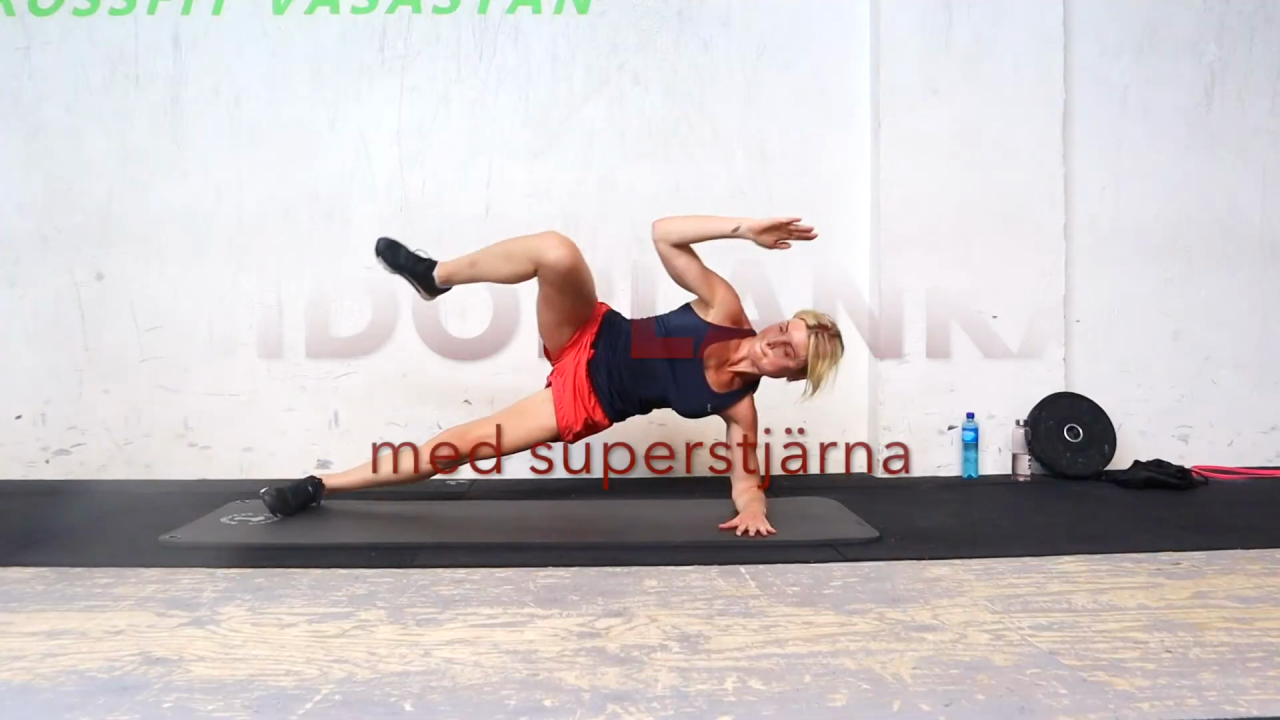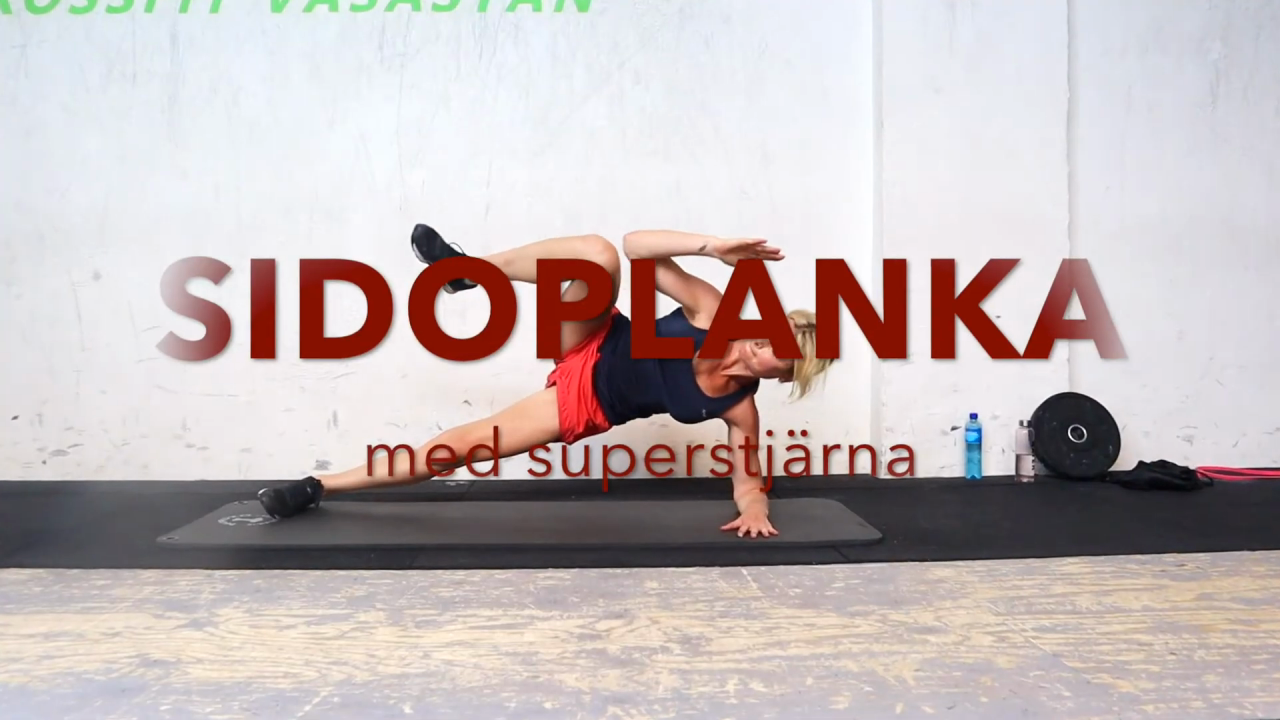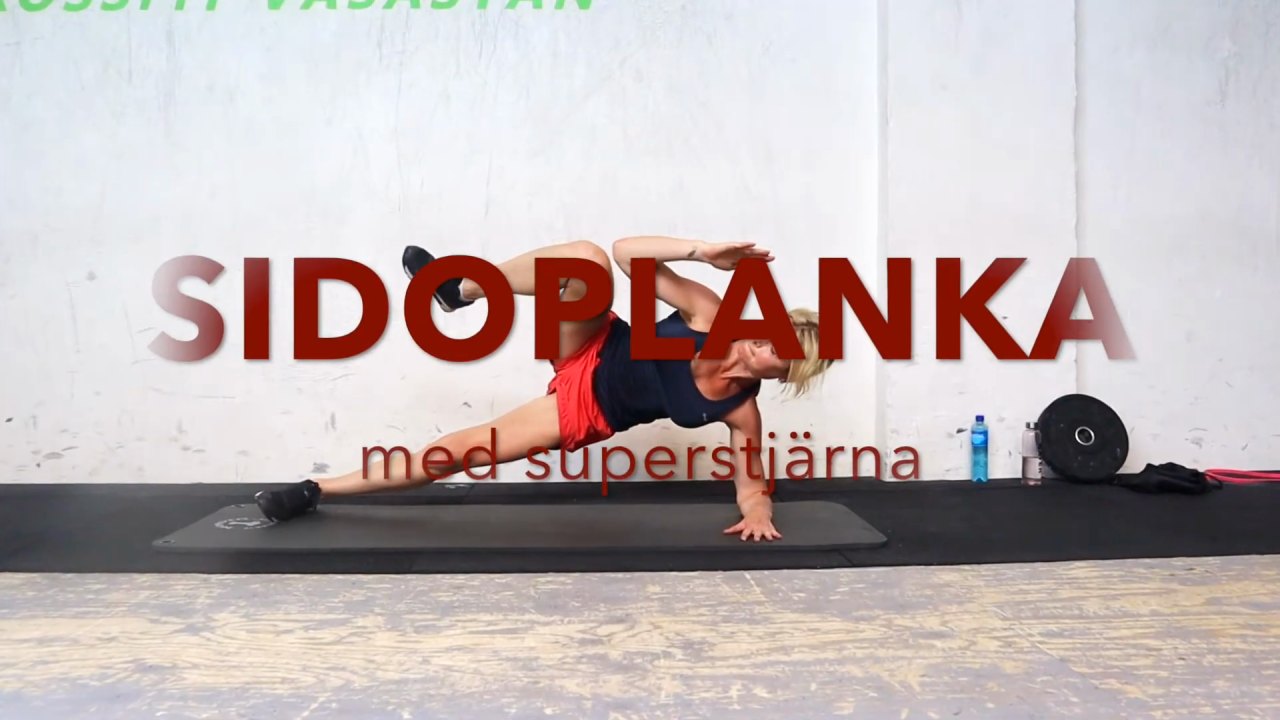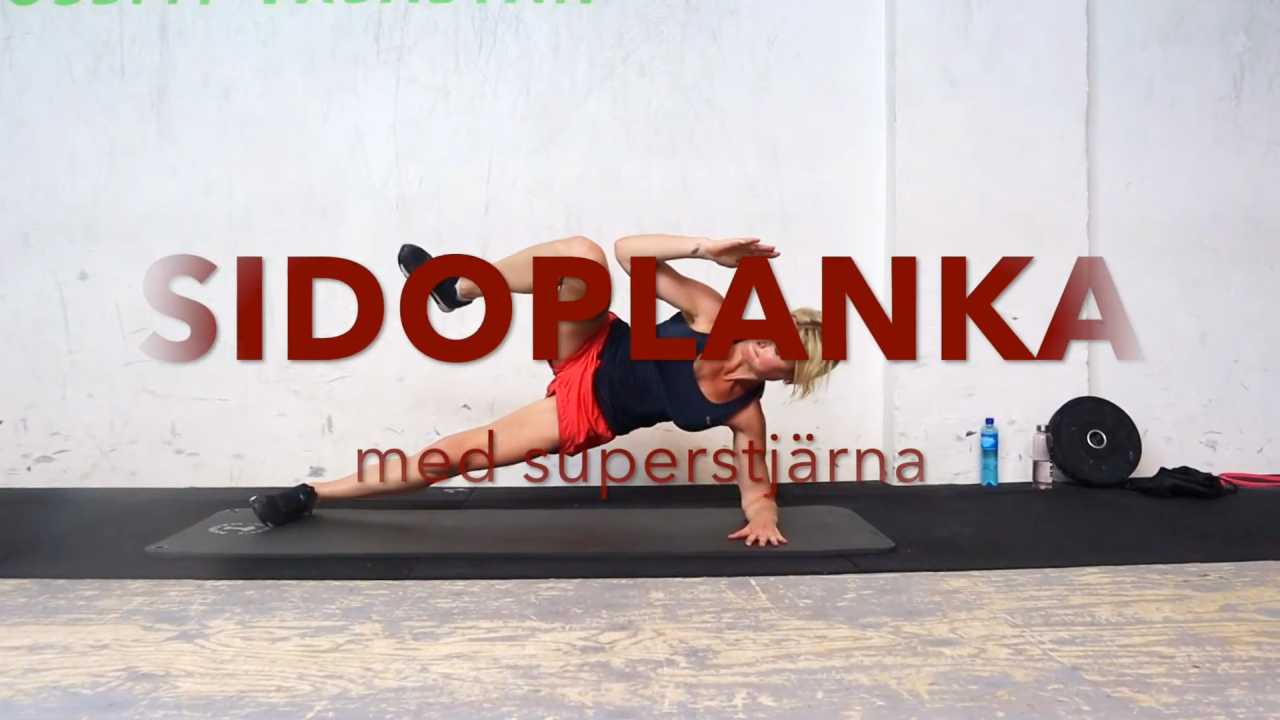
dt=0.7s
person 1, frame 1
left shoulder: (739, 407)
right shoulder: (725, 310)
left elbow: (746, 476)
right elbow: (662, 234)
left wrist: (752, 510)
right wrist: (744, 228)
left hip: (587, 405)
right hip: (589, 347)
left knee: (458, 445)
right knee: (557, 252)
left ankle: (319, 486)
right ankle: (437, 274)
person 1, frame 2
left shoulder: (738, 408)
right shoulder: (714, 311)
left elbow: (748, 479)
right elbow: (636, 245)
left wrist: (754, 511)
right wrist: (715, 247)
left hip: (586, 409)
right hip: (590, 354)
left knee: (461, 445)
right knee: (599, 255)
left ankle: (318, 487)
right ankle: (466, 269)
person 1, frame 3
left shoulder: (741, 412)
right shoulder: (710, 313)
left elbow: (751, 483)
right elbow: (626, 252)
left wrist: (757, 516)
right wrist: (703, 251)
left hip: (588, 416)
right hip: (591, 360)
left knee: (459, 450)
right knee: (588, 259)
left ankle: (315, 490)
right ankle: (462, 288)
person 1, frame 4
left shoulder: (744, 415)
right shoulder: (713, 314)
left elbow: (757, 488)
right elbow: (628, 250)
left wrist: (763, 521)
right wrist: (707, 249)
left hip: (586, 420)
right hip: (589, 361)
left knee: (452, 455)
right knee: (582, 255)
left ankle: (312, 494)
right ankle: (460, 287)
